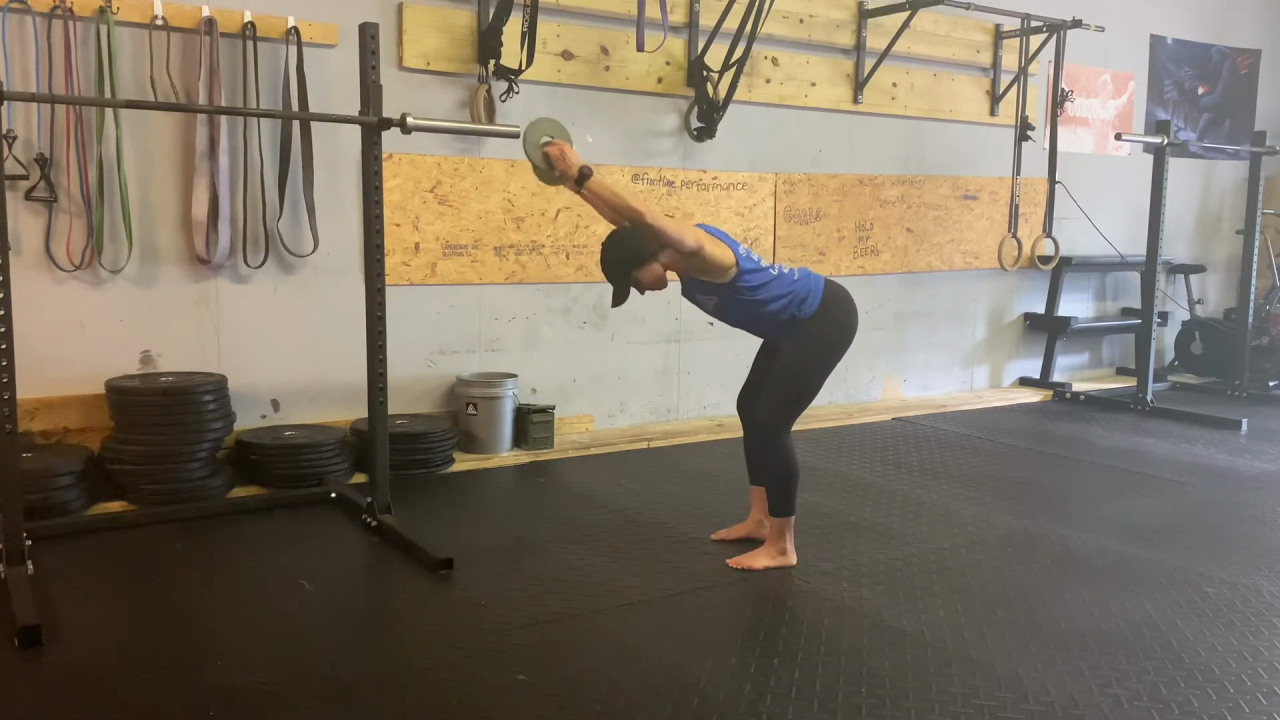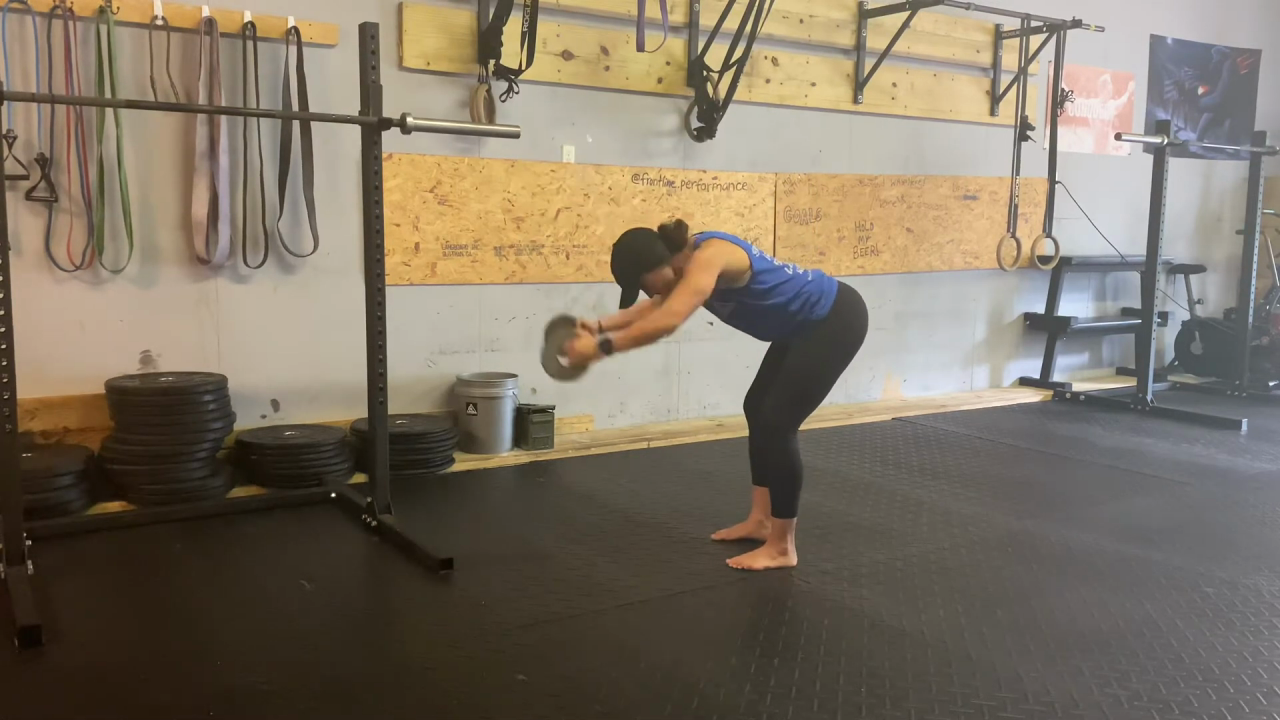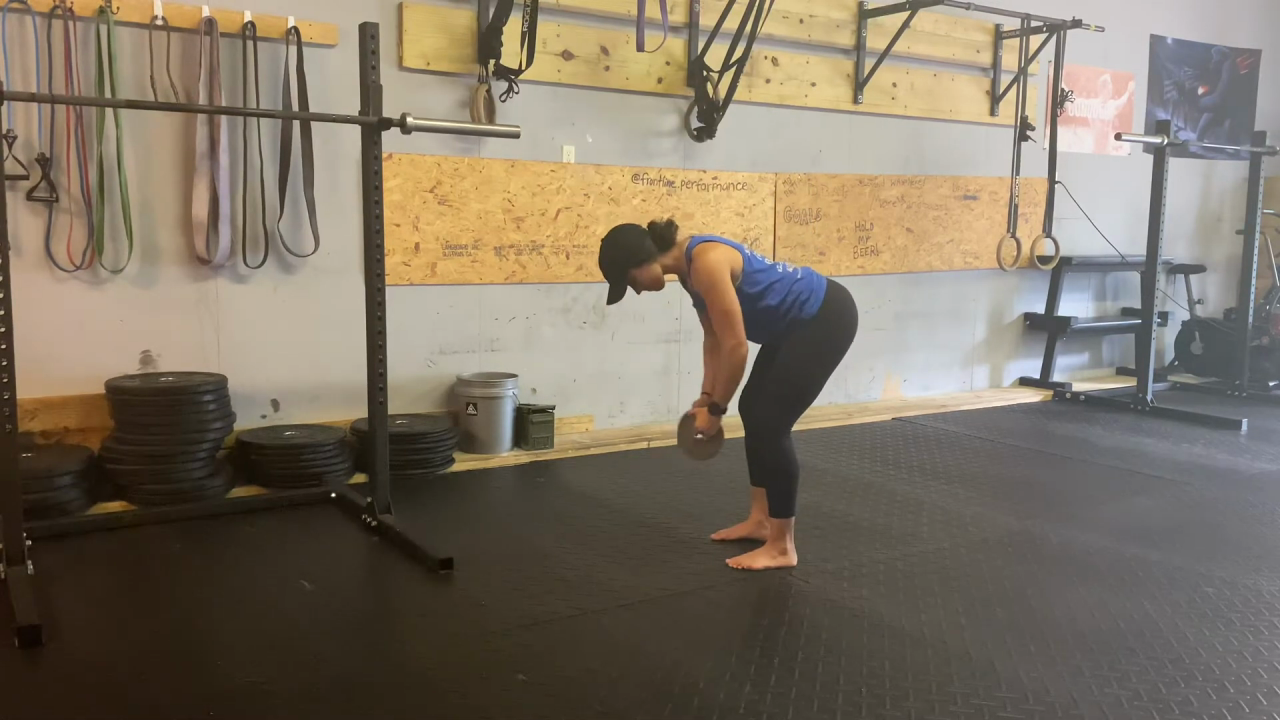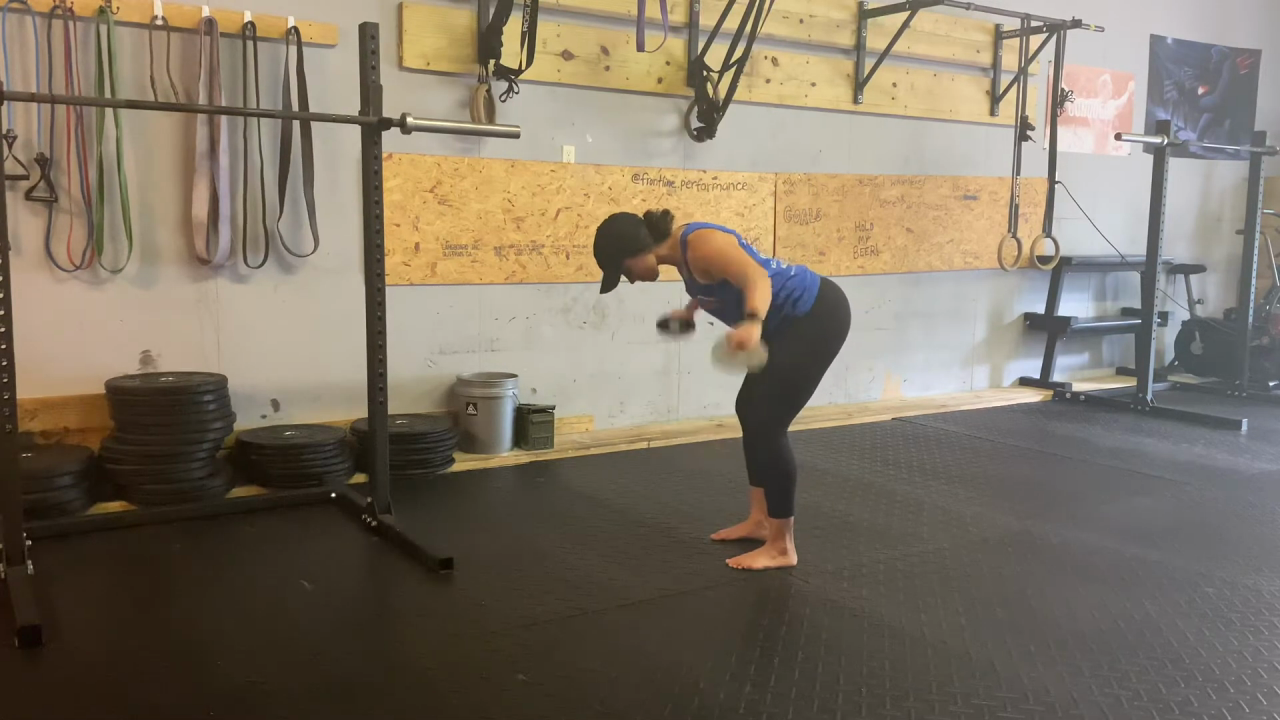
dt=0.5s
person 1, frame 1
left shoulder: (698, 251)
right shoulder: (681, 249)
left elbow: (643, 216)
right elbow: (626, 221)
left wrist: (579, 173)
right wrist: (573, 180)
left hip: (826, 318)
right hip: (797, 322)
left knee: (770, 424)
right knee: (751, 410)
left ankle: (781, 546)
right ankle: (760, 519)
person 1, frame 2
left shoulder: (710, 257)
right shoulder: (690, 257)
left elbow: (668, 321)
right elbow: (658, 307)
left wrist: (602, 344)
right wrist: (601, 328)
left hip: (836, 319)
right hip: (808, 321)
left knee: (775, 423)
right knee: (758, 409)
left ankle: (782, 547)
right ankle: (760, 519)
person 1, frame 3
left shoulder: (706, 263)
right shoulder: (688, 265)
left elbow: (735, 347)
right elbow: (714, 337)
left wrist: (714, 409)
right wrist: (707, 395)
left hip: (826, 318)
right hip: (799, 320)
left knee: (769, 423)
right knee: (753, 411)
left ankle: (782, 546)
right ankle: (760, 519)
person 1, frame 4
left shoulder: (700, 246)
right shoulder: (683, 247)
left elbow: (758, 279)
left wrist: (752, 324)
right wrist: (690, 309)
left hip: (818, 316)
right hip: (794, 319)
left knee: (766, 423)
right knee: (750, 410)
left ankle: (782, 547)
right ankle: (760, 520)
